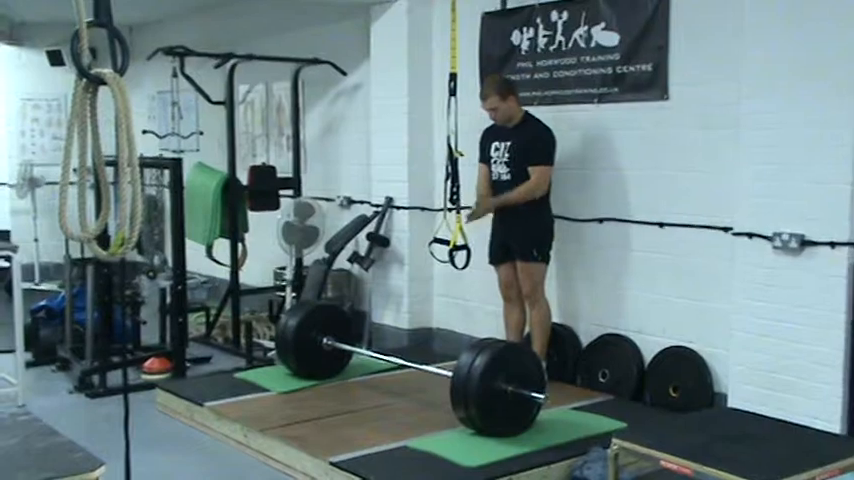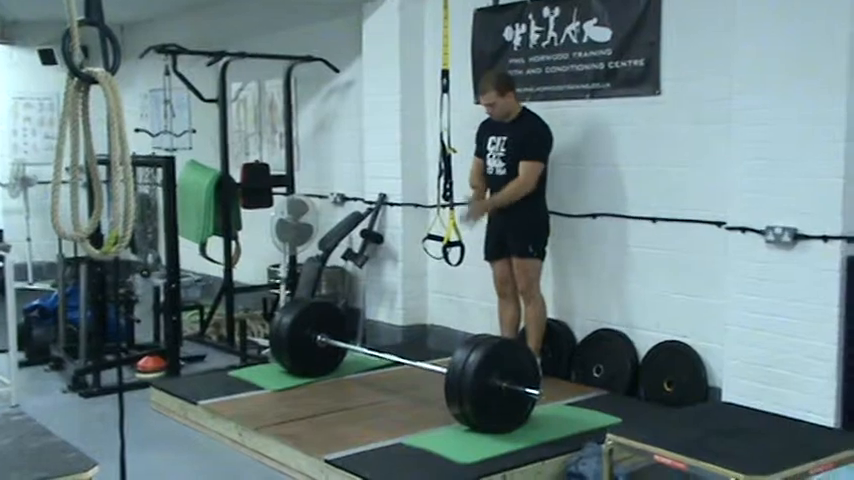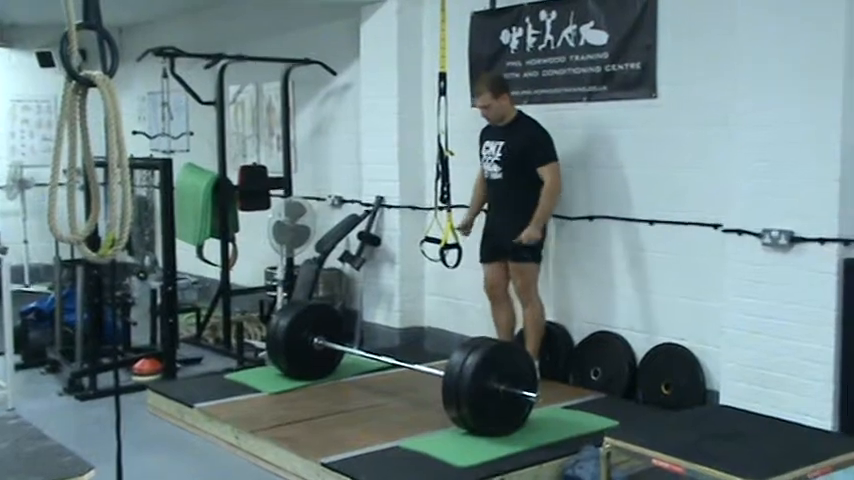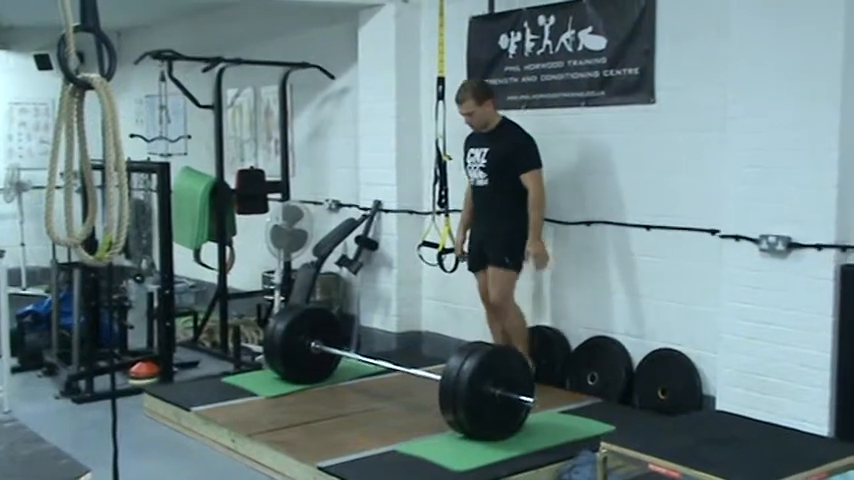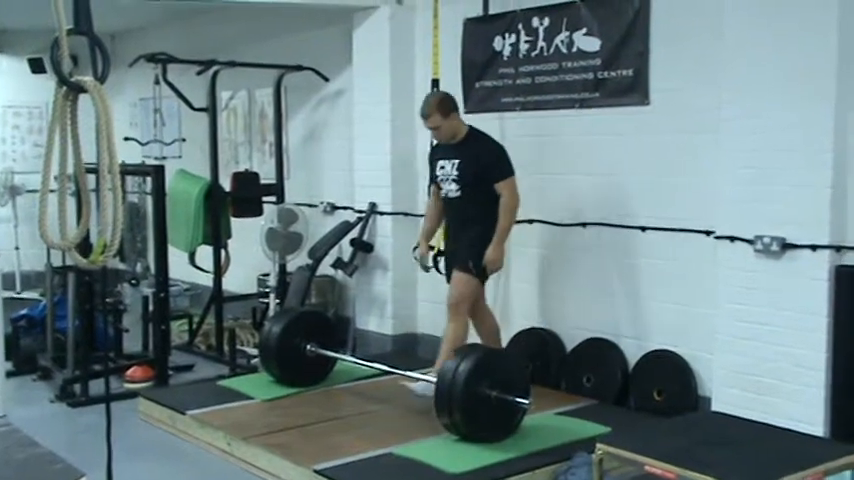
dt=0.3s
person 1, frame 1
left shoulder: (538, 134)
right shoulder: (489, 135)
left elbow: (538, 185)
right elbow: (484, 177)
left wrist: (494, 203)
right wrist: (484, 201)
left hip: (532, 226)
right hip: (502, 224)
left knee: (532, 294)
right knee: (509, 295)
person 1, frame 2
left shoulder: (534, 129)
right shoulder: (486, 128)
left elbow: (525, 181)
right elbow: (478, 169)
left wrist: (487, 205)
right wrist: (478, 192)
left hip: (526, 221)
right hip: (498, 221)
left knee: (528, 290)
right knee: (504, 290)
person 1, frame 3
left shoulder: (531, 133)
right shoulder: (487, 133)
left elbow: (552, 183)
left wrist: (536, 225)
right wrist: (471, 215)
left hip: (522, 228)
right hip: (494, 224)
left knee: (526, 294)
right knee: (495, 291)
left ankle: (530, 363)
person 1, frame 4
left shoulder: (516, 140)
right shoulder: (471, 140)
left elbow: (535, 190)
left wrist: (535, 239)
right wrist: (461, 233)
left hip: (508, 232)
right hip: (481, 232)
left knee: (500, 299)
right knee: (490, 301)
person 1, frame 5
left shoulder: (486, 150)
right shoulder: (437, 152)
left elbow: (510, 196)
left wrist: (497, 244)
right wrist: (424, 241)
left hip: (479, 238)
right hip: (455, 237)
left knee: (457, 303)
right knee: (476, 307)
